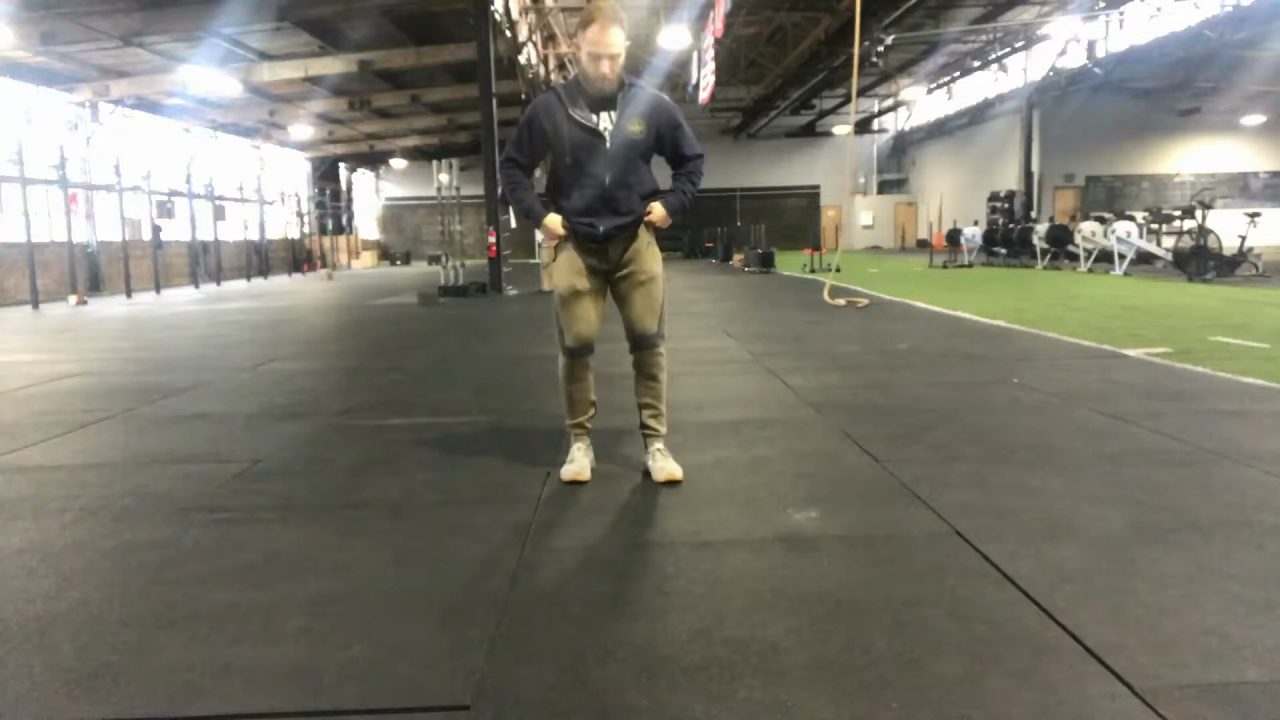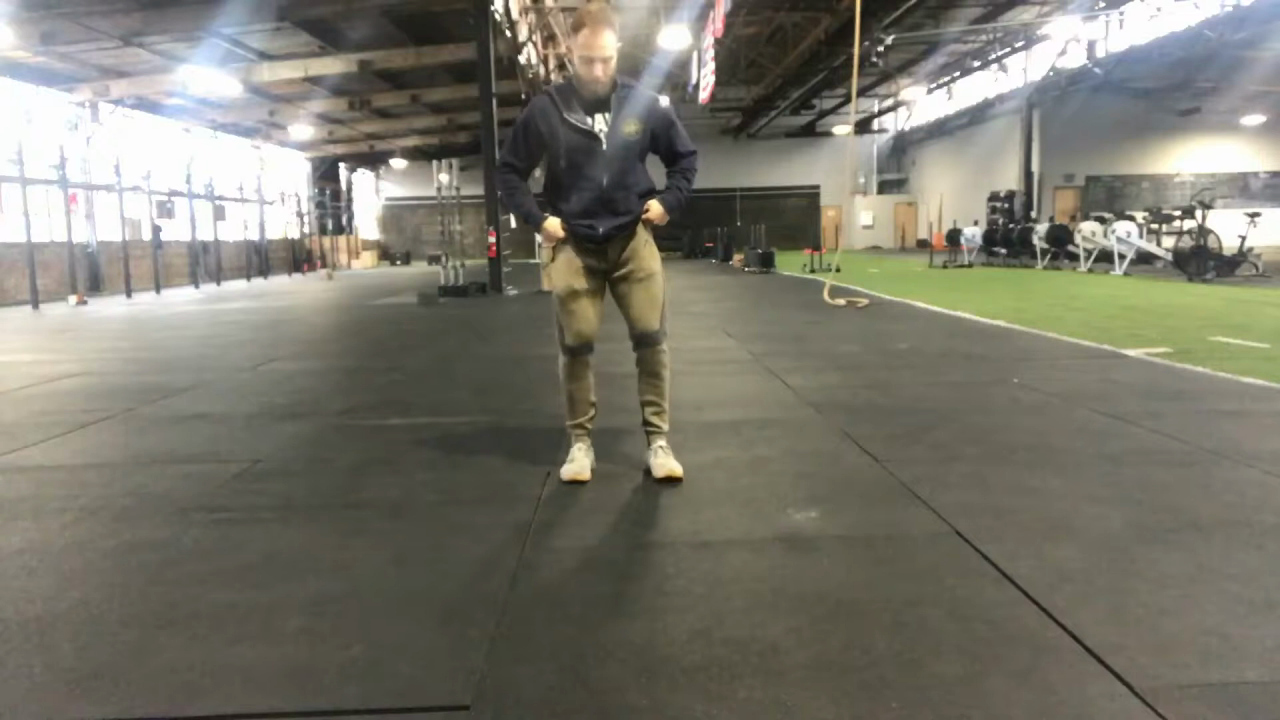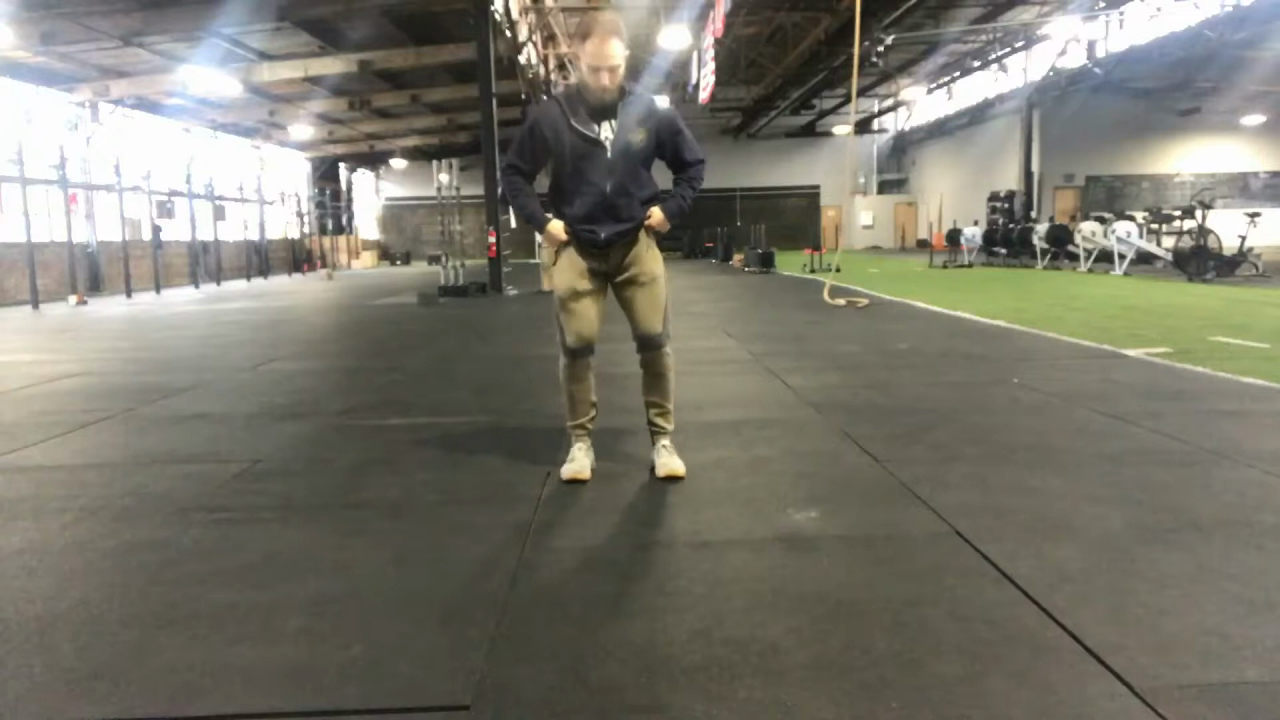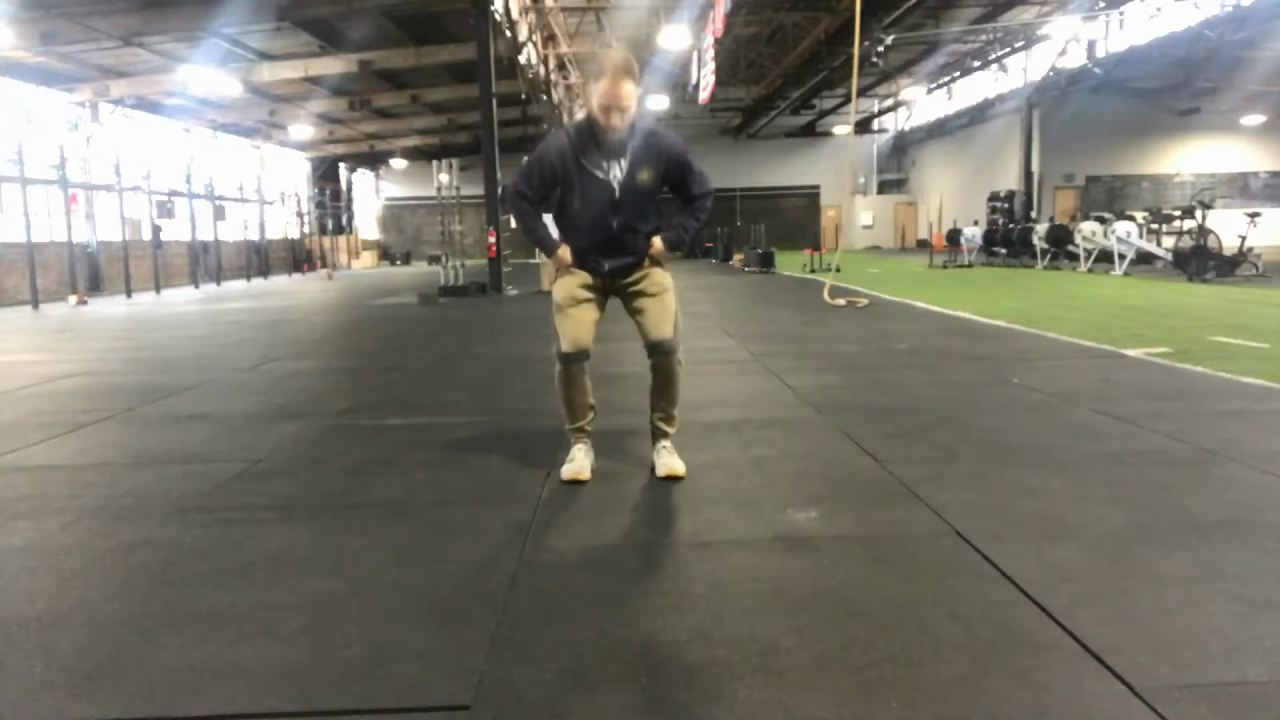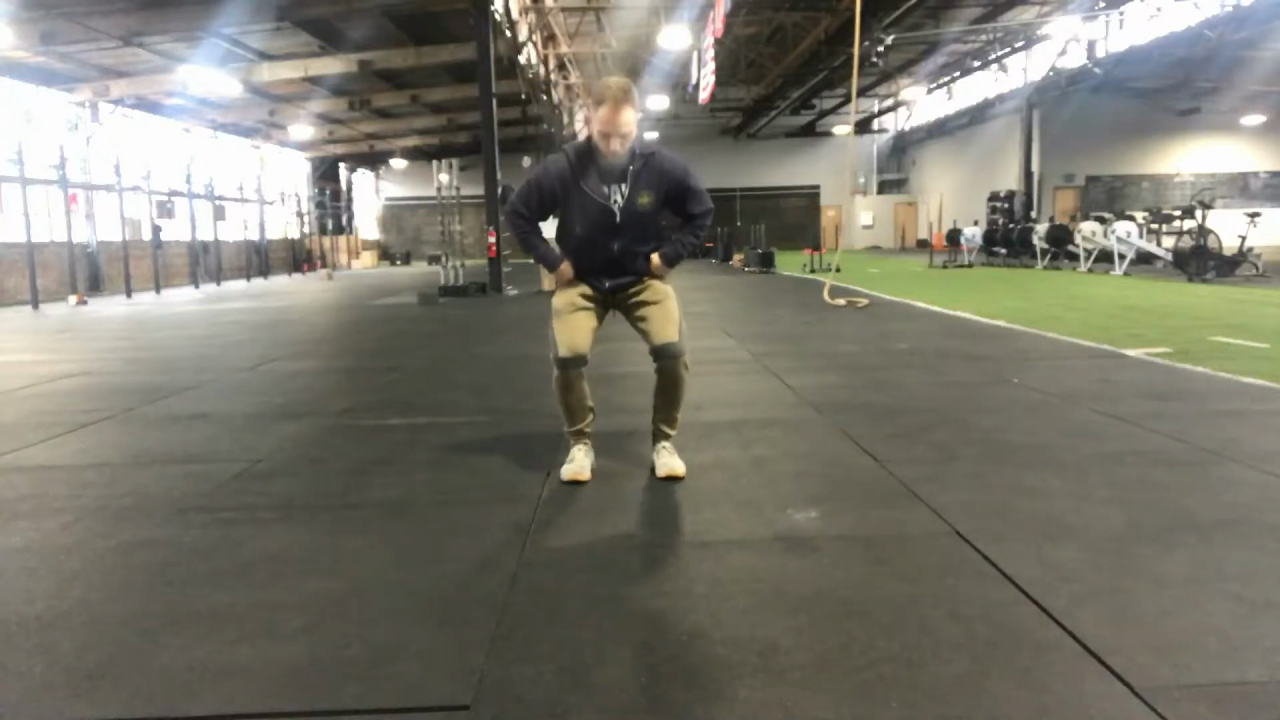
dt=0.2s
person 1, frame 1
left shoulder: (651, 104)
right shoulder: (550, 107)
left elbow: (692, 160)
right elbow: (512, 165)
left wrist: (672, 204)
right wrist: (538, 214)
left hip: (635, 241)
right hip: (575, 245)
left knee: (648, 342)
right knee: (576, 346)
left ankle: (655, 444)
right ankle: (580, 443)
person 1, frame 2
left shoulder: (645, 103)
right shoulder: (545, 110)
left elbow: (685, 156)
right elbow: (509, 171)
left wrist: (668, 201)
right wrist: (537, 219)
left hip: (632, 240)
right hip: (573, 245)
left knee: (651, 339)
right knee: (576, 345)
left ankle: (657, 441)
right ankle: (580, 443)
person 1, frame 3
left shoulder: (651, 112)
right shoulder: (551, 114)
left elbow: (693, 163)
right elbow: (512, 172)
left wrist: (670, 209)
right wrist: (541, 220)
left hip: (636, 243)
right hip: (576, 247)
left knee: (654, 340)
right knee: (576, 344)
left ankle: (662, 440)
right ankle: (581, 442)
person 1, frame 4
left shoulder: (661, 145)
right shoulder: (561, 147)
left elbow: (701, 195)
right elbow: (520, 196)
left wrist: (672, 239)
right wrist: (550, 246)
left hip: (642, 264)
right hip: (581, 267)
left knee: (665, 346)
right knee: (570, 350)
left ankle: (663, 441)
right ankle: (580, 443)
person 1, frame 5
left shoulder: (662, 166)
right shoulder: (561, 168)
left elbow: (702, 212)
right elbow: (518, 214)
left wrist: (669, 255)
right wrist: (553, 261)
left hip: (643, 278)
right hip: (581, 280)
left knee: (672, 352)
right knee: (568, 356)
left ankle: (663, 443)
right ankle: (580, 444)
